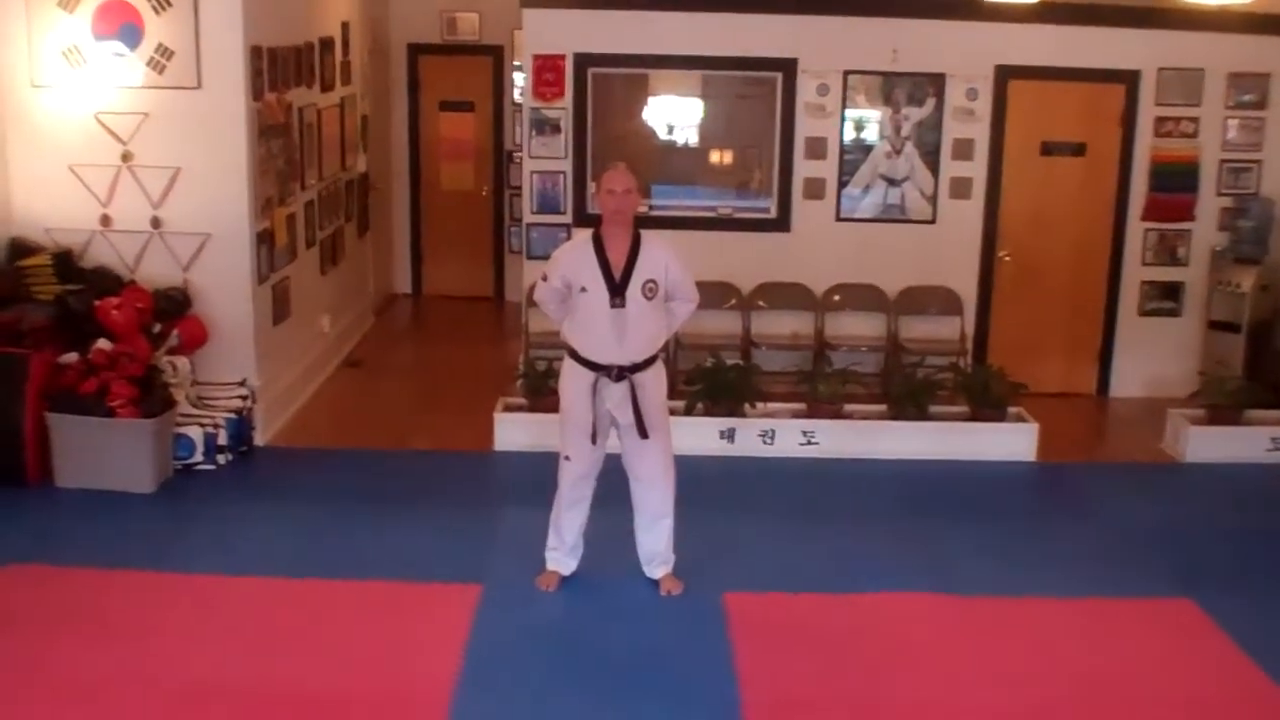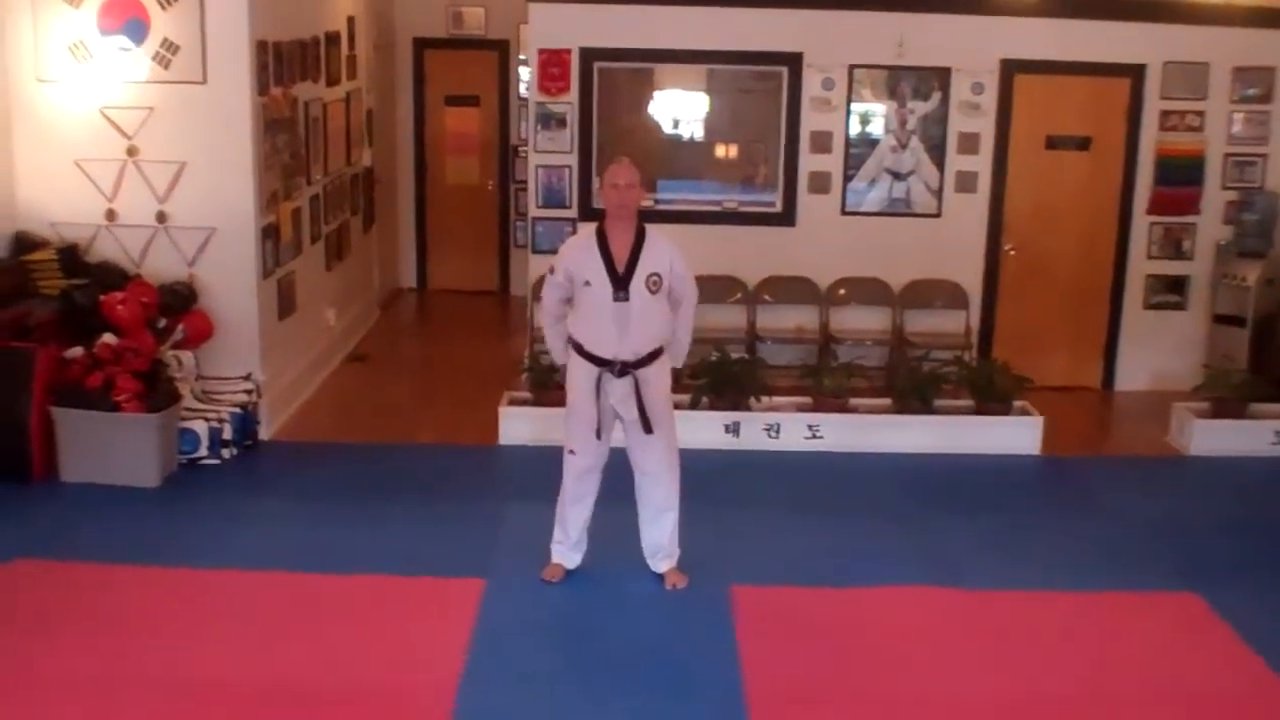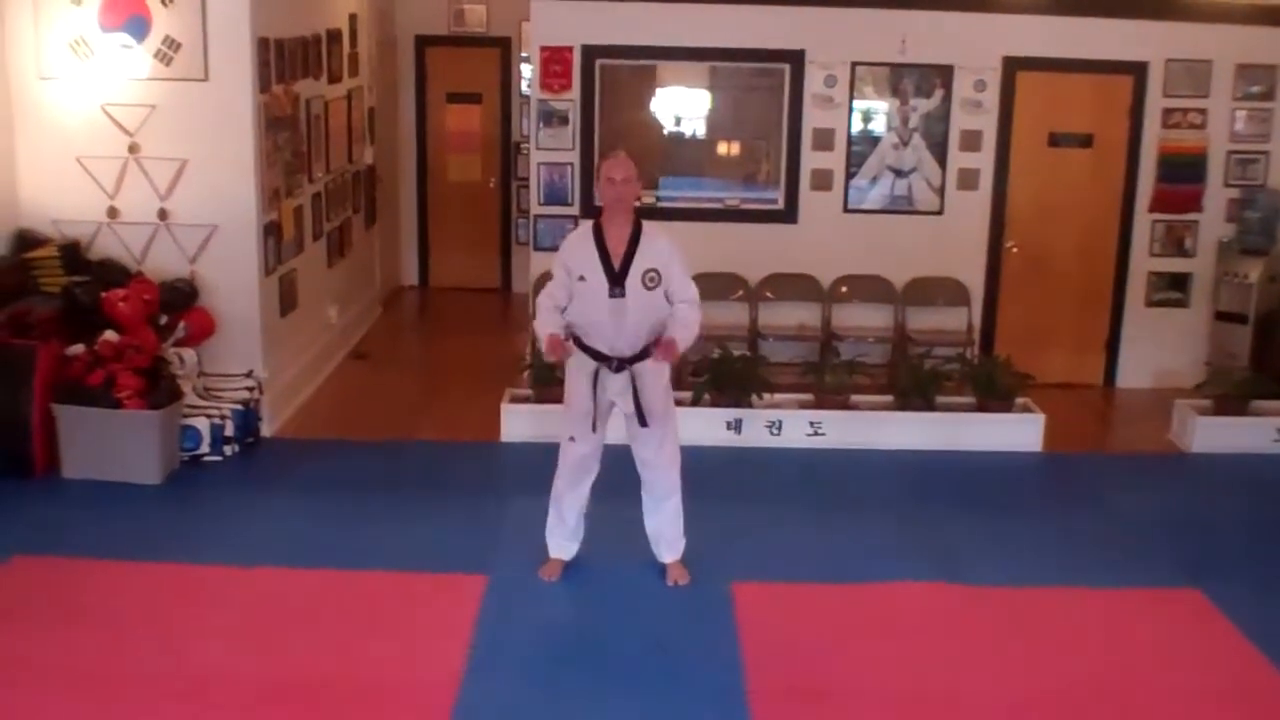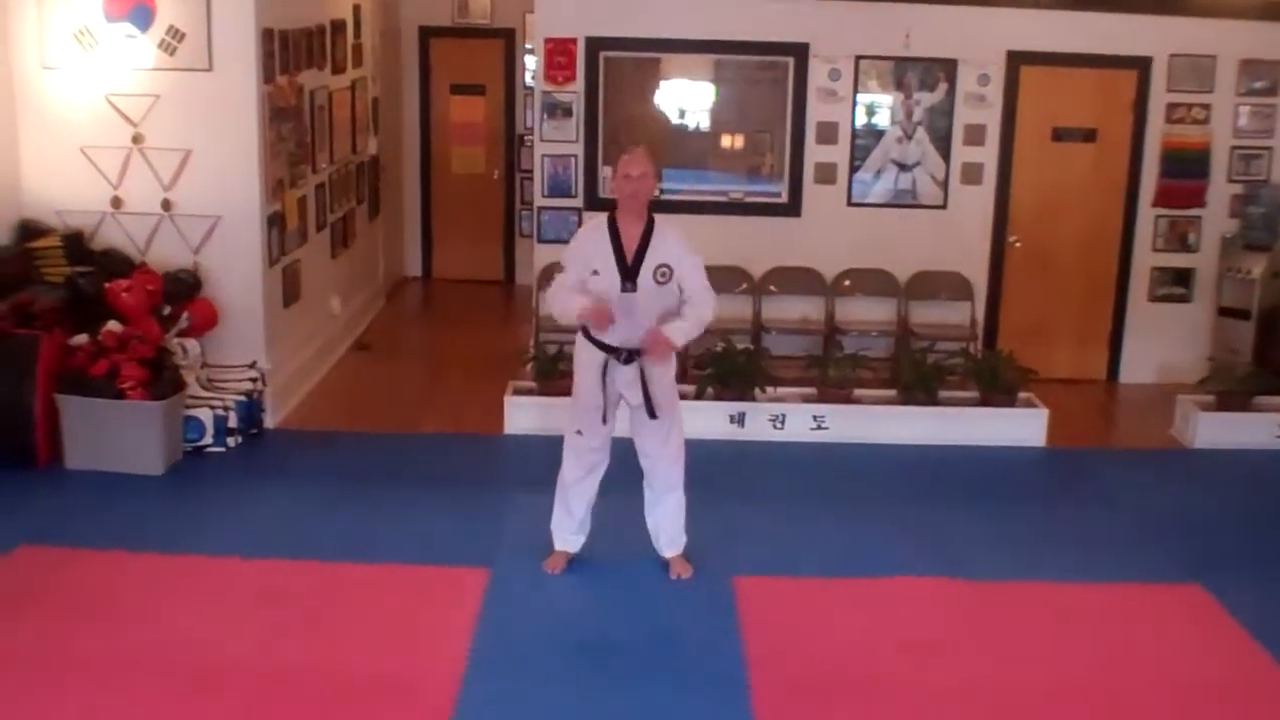
dt=0.4s
person 1, frame 1
left shoulder: (660, 256)
right shoulder: (571, 255)
left elbow: (686, 299)
right elbow: (546, 297)
left wrist: (652, 334)
right wrist: (582, 331)
left hip: (642, 379)
right hip: (585, 378)
left knee: (654, 475)
right knee: (575, 472)
left ankle: (660, 565)
right ankle: (559, 561)
person 1, frame 2
left shoulder: (665, 252)
right shoulder: (575, 251)
left elbow: (684, 307)
right elbow: (553, 303)
left wrist: (672, 358)
right wrist: (562, 355)
left hip: (647, 375)
right hip: (590, 375)
left knee: (658, 470)
right knee: (580, 467)
left ankle: (665, 559)
right ankle: (564, 554)
person 1, frame 3
left shoulder: (660, 245)
right shoulder: (575, 245)
left elbow: (688, 302)
right elbow: (550, 300)
left wrist: (676, 338)
right wrist: (550, 335)
left hip: (646, 368)
right hip: (589, 367)
left knee: (660, 462)
right knee: (576, 459)
left ankle: (670, 553)
right ankle: (561, 549)
person 1, frame 4
left shoulder: (672, 242)
right shoulder: (588, 238)
left elbow: (702, 300)
right elbow: (558, 292)
left wrist: (673, 334)
right wrist: (584, 310)
left hip: (653, 362)
right hip: (598, 358)
left knee: (664, 454)
right knee: (582, 450)
left ankle: (671, 547)
right ankle: (565, 542)
